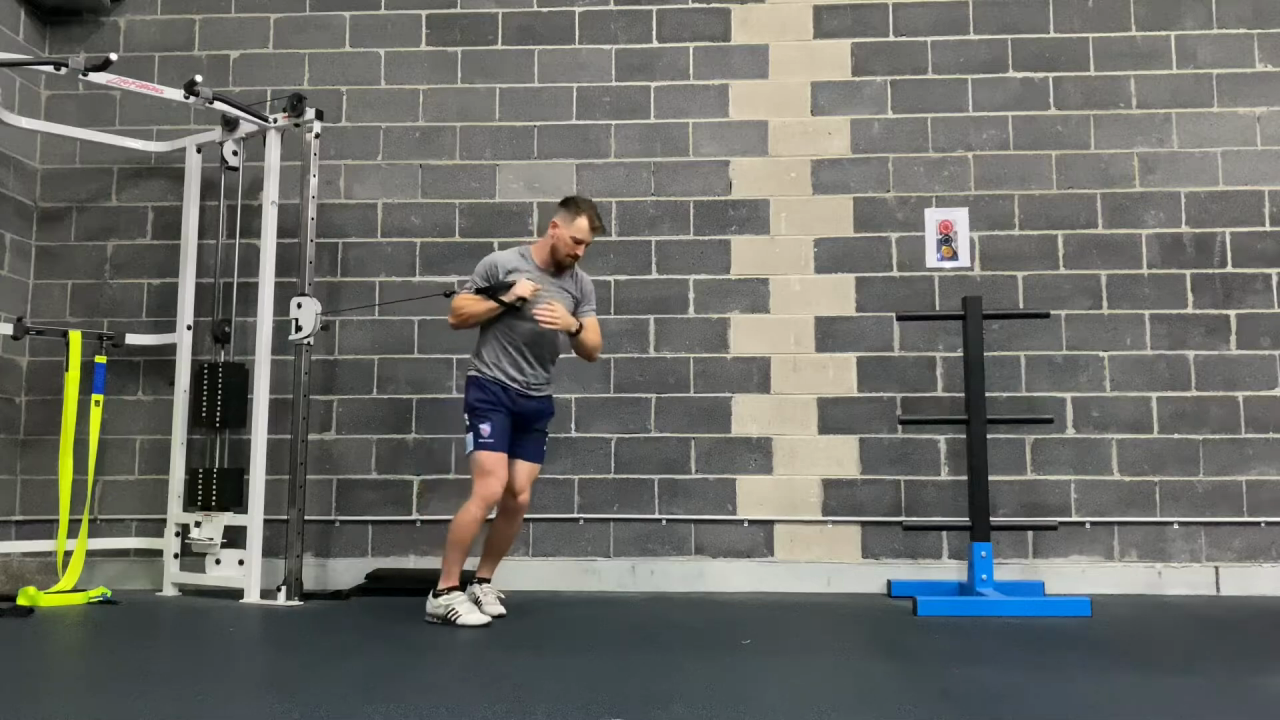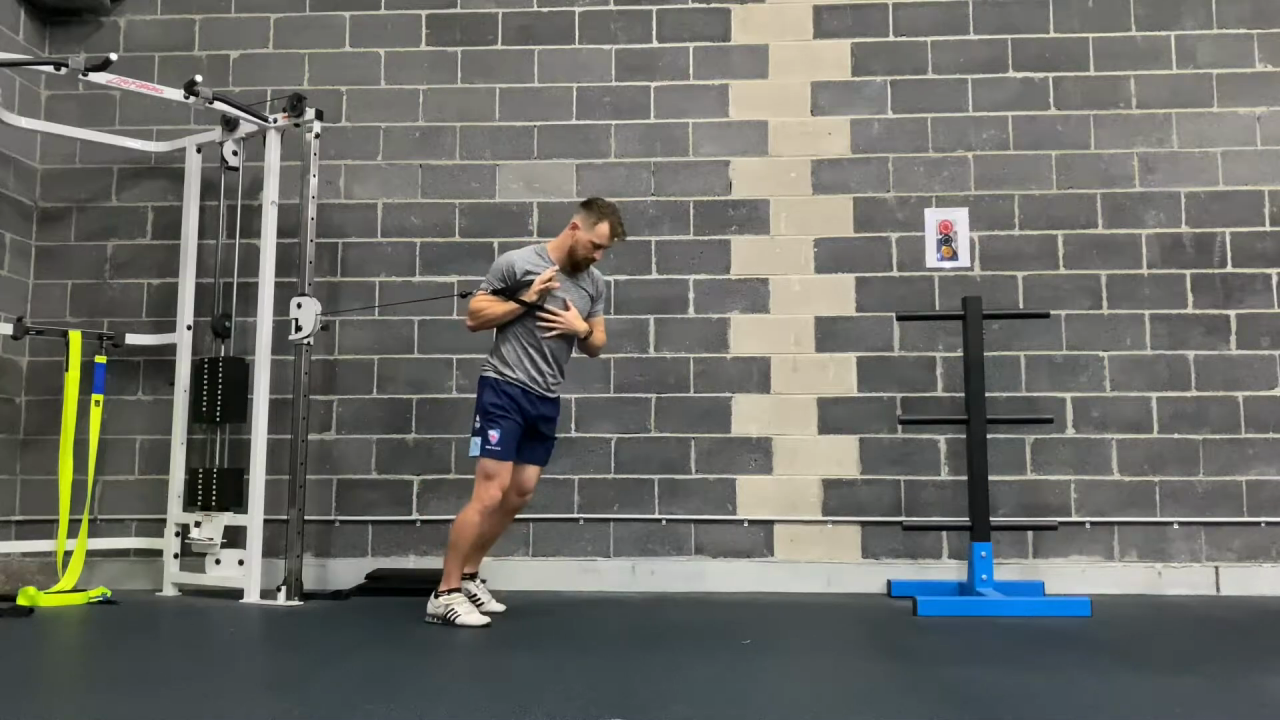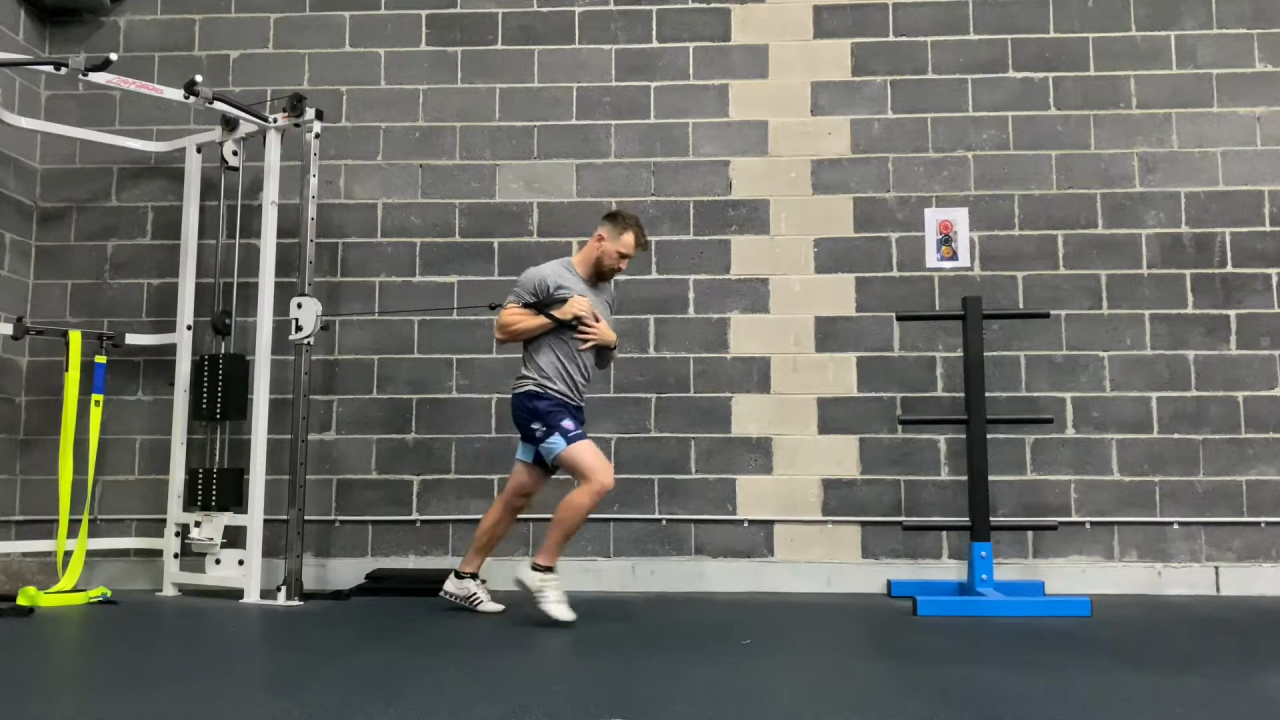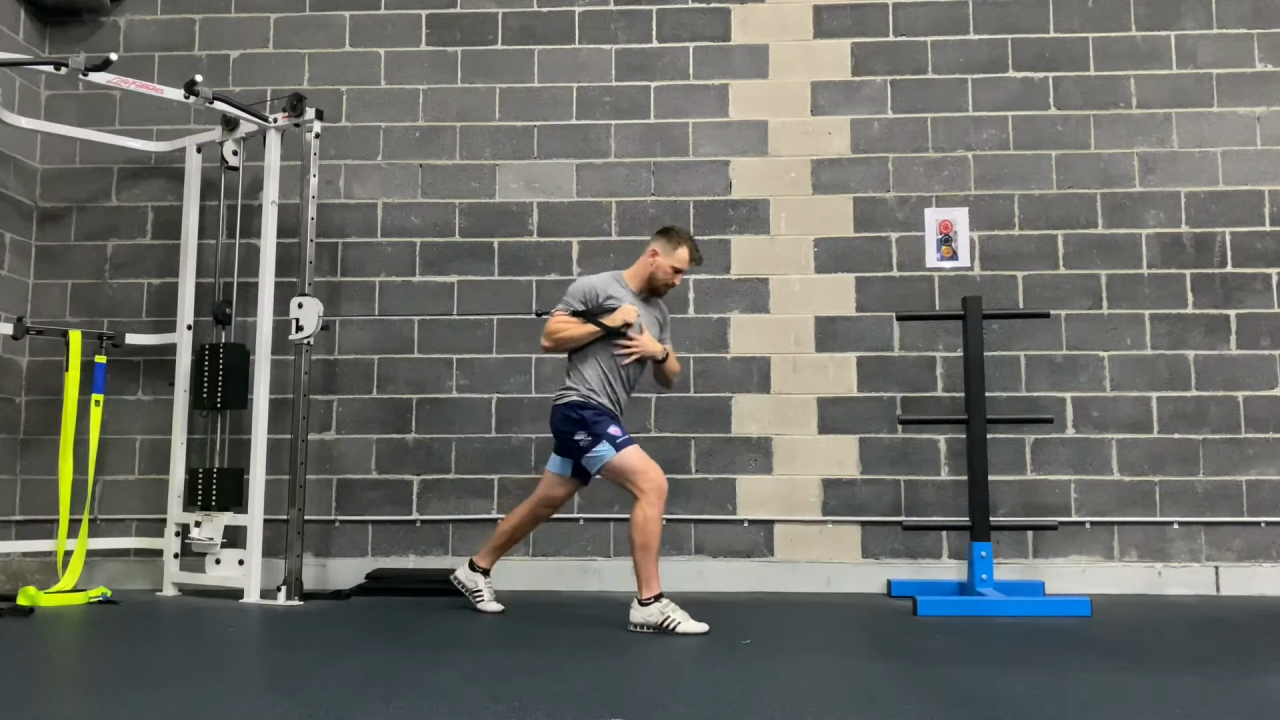
dt=0.4s
person 1, frame 1
left shoulder: (580, 284)
right shoulder: (500, 264)
left elbow: (593, 351)
right elbow: (456, 315)
left wrist: (572, 326)
right wrist: (506, 299)
left hip: (536, 400)
right hip: (490, 390)
left knee: (518, 499)
right knee: (489, 491)
left ankle: (482, 583)
right ankle: (446, 594)
person 1, frame 2
left shoulder: (593, 282)
right shoulder: (516, 263)
left elbow: (596, 346)
right elbow: (474, 318)
left wrist: (582, 328)
right wrist: (527, 299)
left hip: (546, 400)
right hip: (504, 391)
left knee: (519, 495)
right knee: (489, 497)
left ankle: (468, 576)
right ankle: (445, 594)
person 1, frame 3
left shoulder: (606, 293)
right shoulder: (544, 277)
left elbow: (603, 361)
right elbow: (503, 329)
left wrist: (610, 340)
right wrist: (558, 315)
left hip: (568, 405)
right hip: (540, 400)
left knee: (518, 498)
right knee: (600, 478)
left ankle: (464, 576)
right ankle: (541, 568)
person 1, frame 4
left shoulder: (658, 312)
right shoulder: (595, 287)
left elbow: (670, 378)
right elbow: (550, 338)
left wrist: (660, 352)
right wrist: (607, 324)
left hip: (599, 416)
right hip: (581, 410)
left knee: (544, 503)
right knee: (652, 485)
left ankle: (476, 570)
right ankle: (649, 603)
